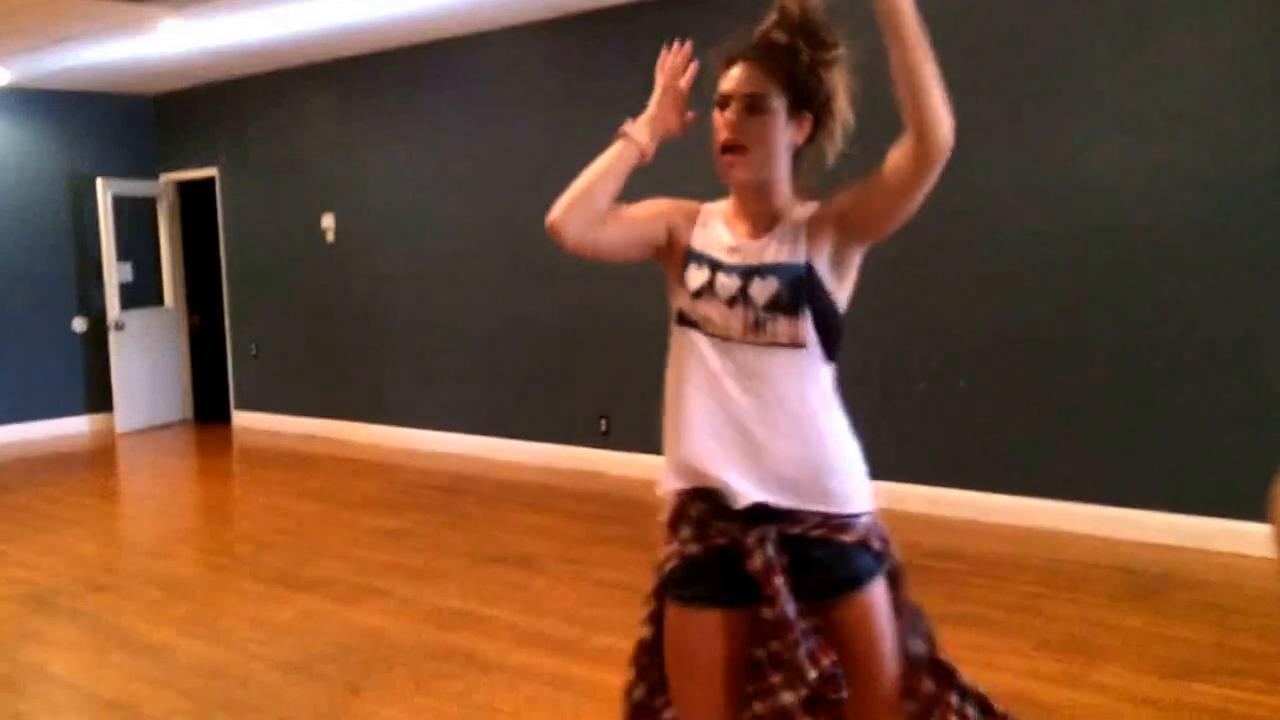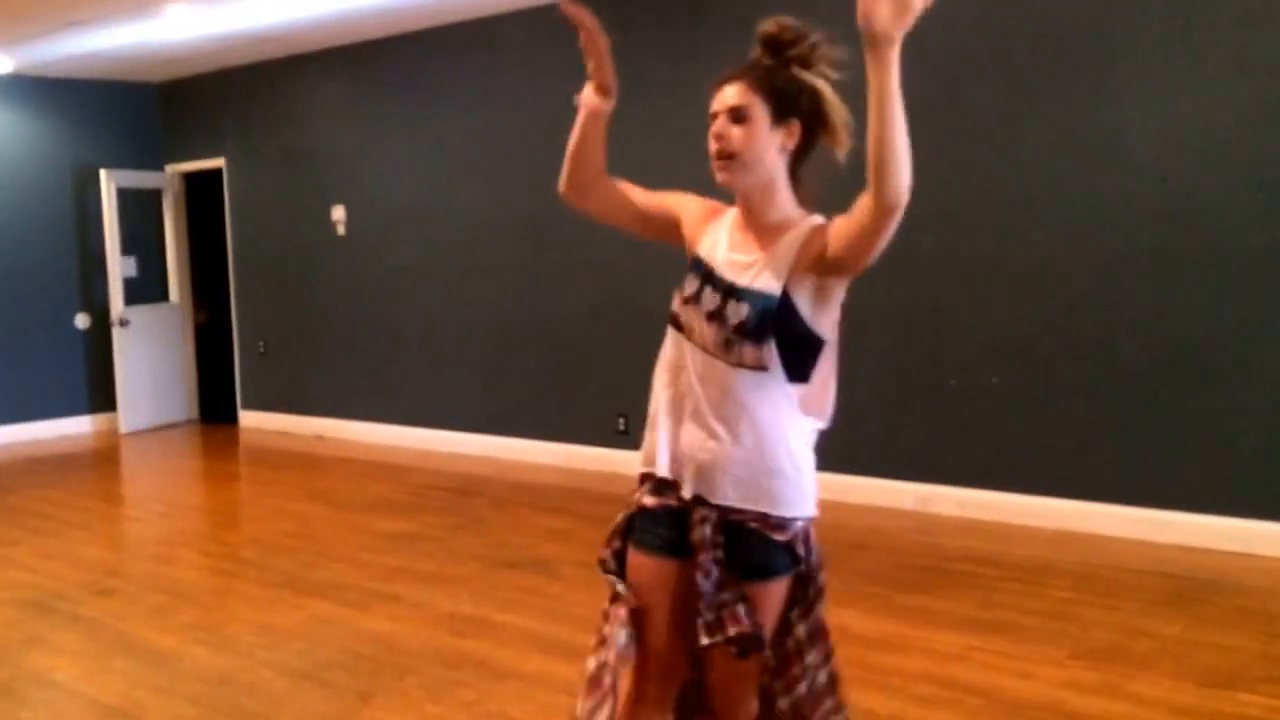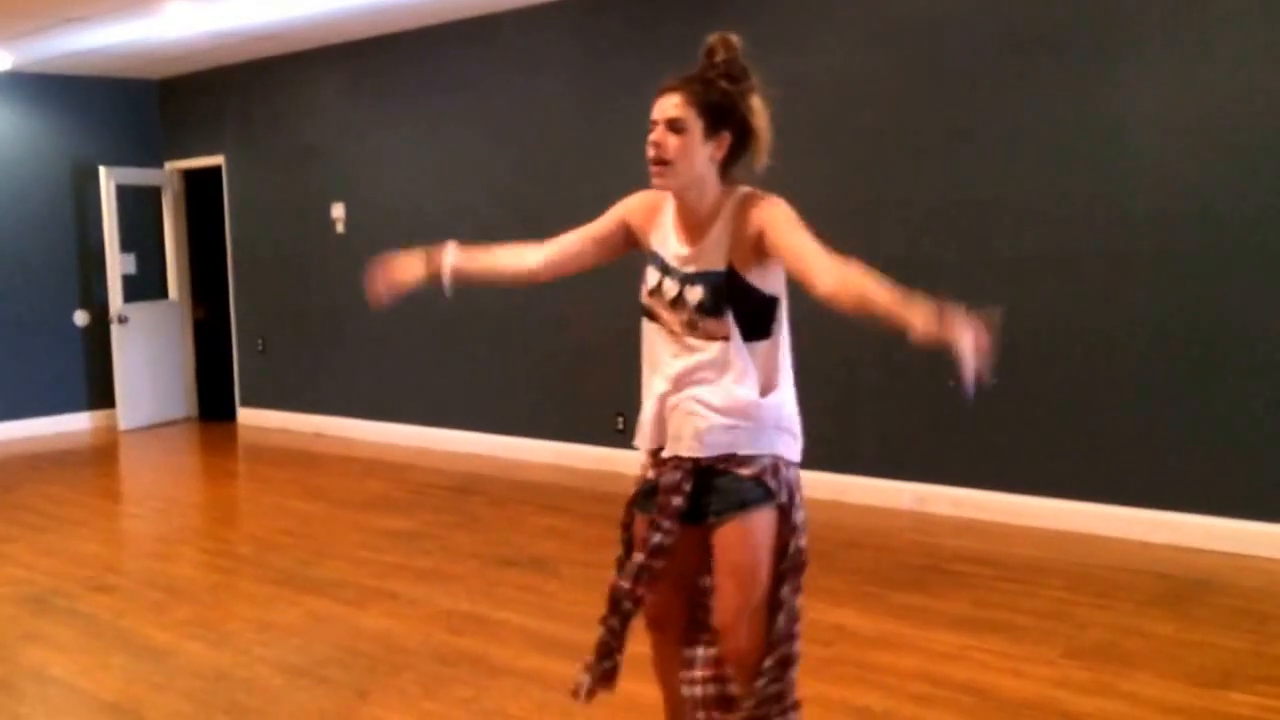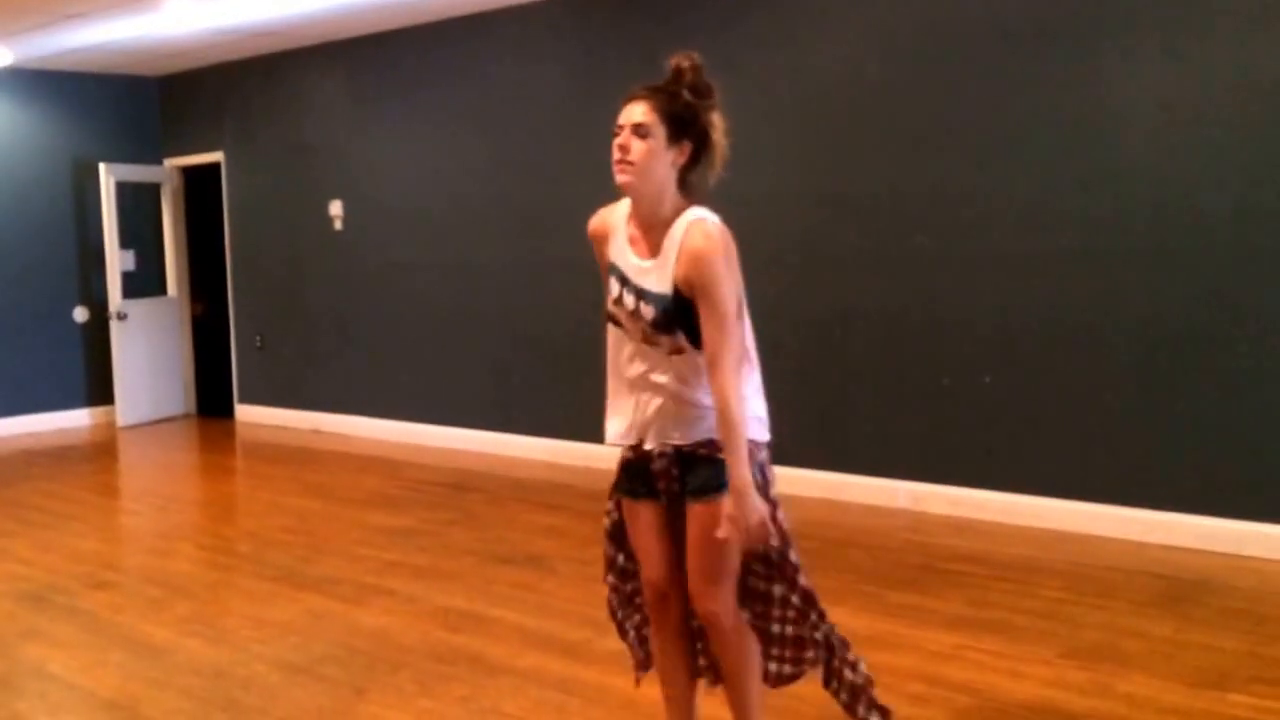
dt=0.4s
person 1, frame 1
left shoulder: (835, 231)
right shoulder: (679, 227)
left elbow: (932, 144)
right elbow: (568, 226)
right wrist: (648, 130)
left hip: (823, 504)
right hip: (710, 511)
person 1, frame 2
left shoulder: (823, 248)
right shoulder: (697, 222)
left elbow: (888, 202)
right elbow: (581, 189)
right wrist: (600, 89)
left hip: (765, 501)
right hip: (671, 486)
right knee: (653, 662)
person 1, frame 3
left shoulder: (757, 217)
right shoulder: (644, 213)
left elbow: (829, 276)
right elbow: (543, 258)
left wrist: (916, 314)
right wrist: (440, 262)
left hip: (748, 455)
right hip: (667, 452)
left knee: (737, 629)
right knee: (664, 618)
person 1, frame 4
left shoulder: (703, 241)
right shoulder: (605, 227)
left elbow: (726, 366)
left wrist: (742, 485)
left hip: (714, 442)
right hip: (643, 443)
left knee: (714, 603)
right knee: (655, 597)
